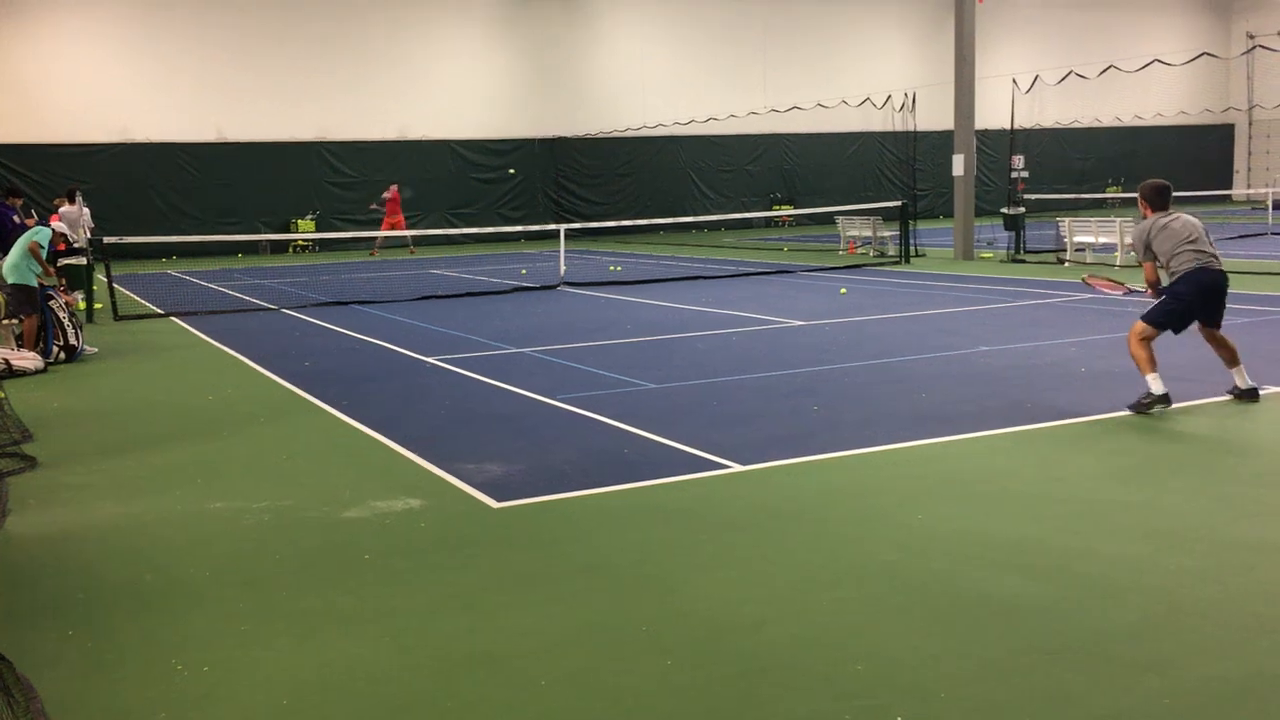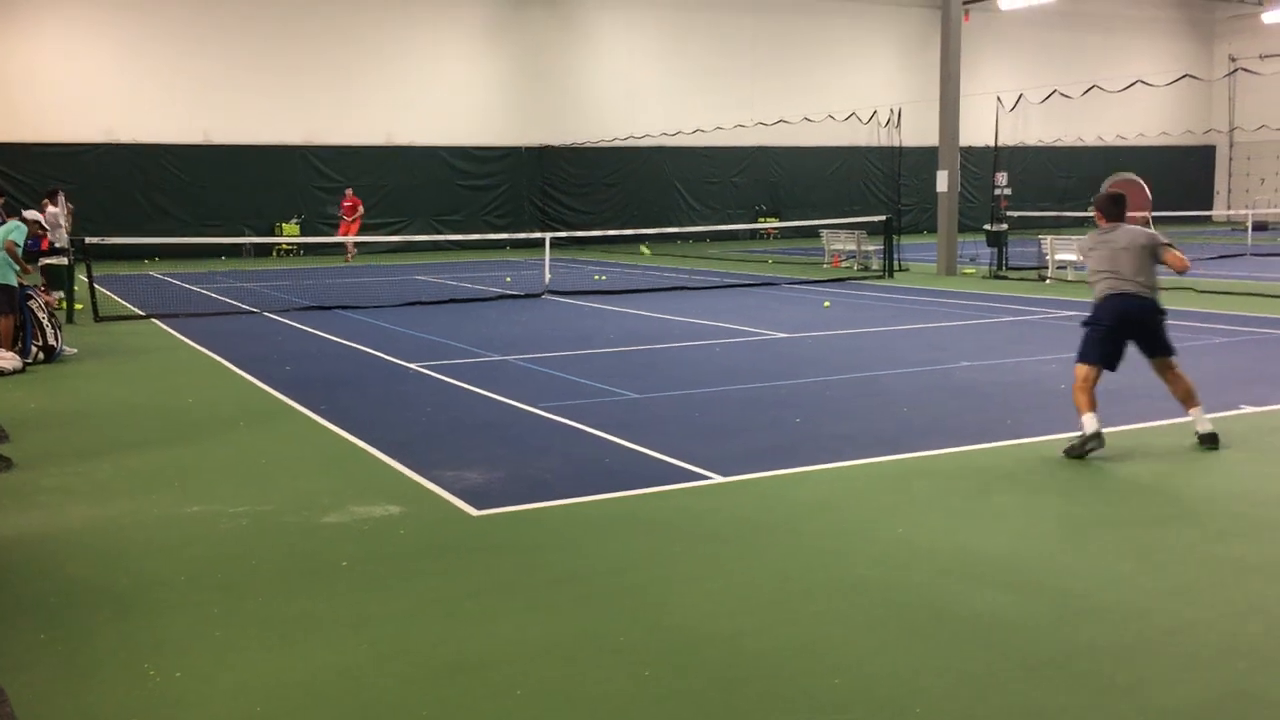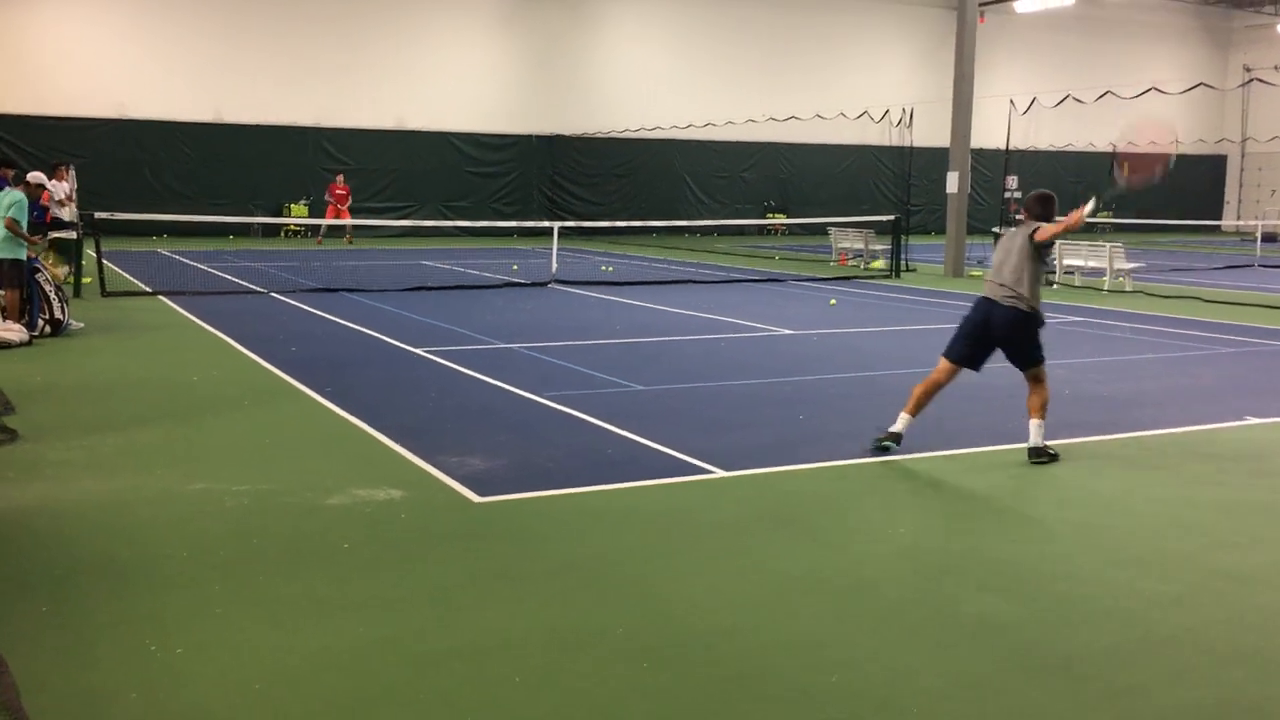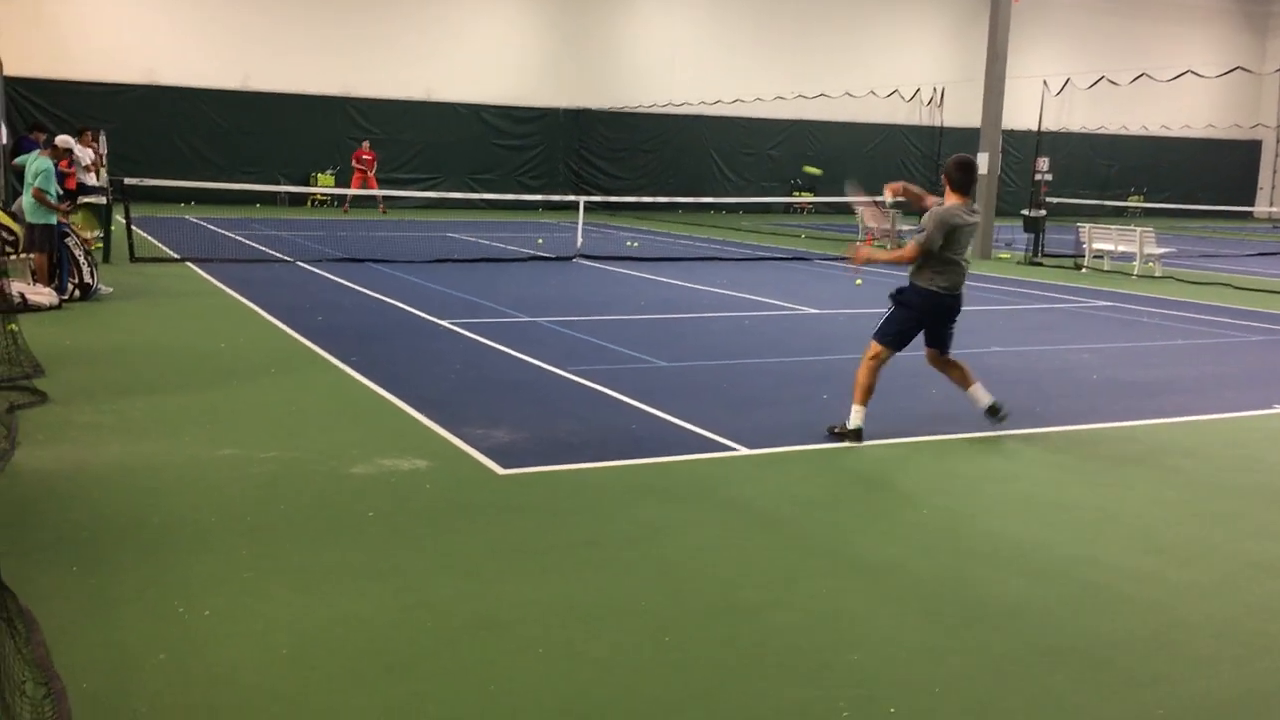
dt=0.4s
person 1, frame 1
left shoulder: (1142, 231)
right shoulder: (1191, 221)
left elbow: (1151, 278)
left wrist: (1157, 291)
left hip: (1189, 283)
right hip: (1217, 279)
left knee: (1137, 337)
right knee: (1211, 333)
left ankle: (1157, 392)
right ankle: (1245, 386)
person 1, frame 2
left shoulder: (1088, 243)
right shoulder: (1144, 235)
right elbow: (1182, 266)
right wrist: (1161, 250)
left hip: (1108, 308)
right hip: (1145, 307)
left knee: (1083, 383)
right knee: (1168, 371)
left ankle: (1091, 433)
right ankle: (1205, 430)
person 1, frame 3
left shoulder: (1011, 234)
right shoulder: (1035, 232)
right elbow: (1042, 235)
right wrist: (1071, 221)
left hip: (984, 311)
right hip: (1019, 319)
left knee: (938, 378)
right knee: (1037, 381)
left ankle: (895, 433)
right ankle: (1036, 444)
person 1, frame 4
left shoulder: (944, 214)
right shoulder: (973, 212)
left elbow: (909, 256)
right elbow: (930, 202)
left wrist: (872, 255)
right wrist: (906, 189)
left hip: (925, 296)
right hip: (949, 299)
left knee: (872, 358)
right knee: (940, 357)
left ankle: (853, 424)
right ankle: (987, 404)
